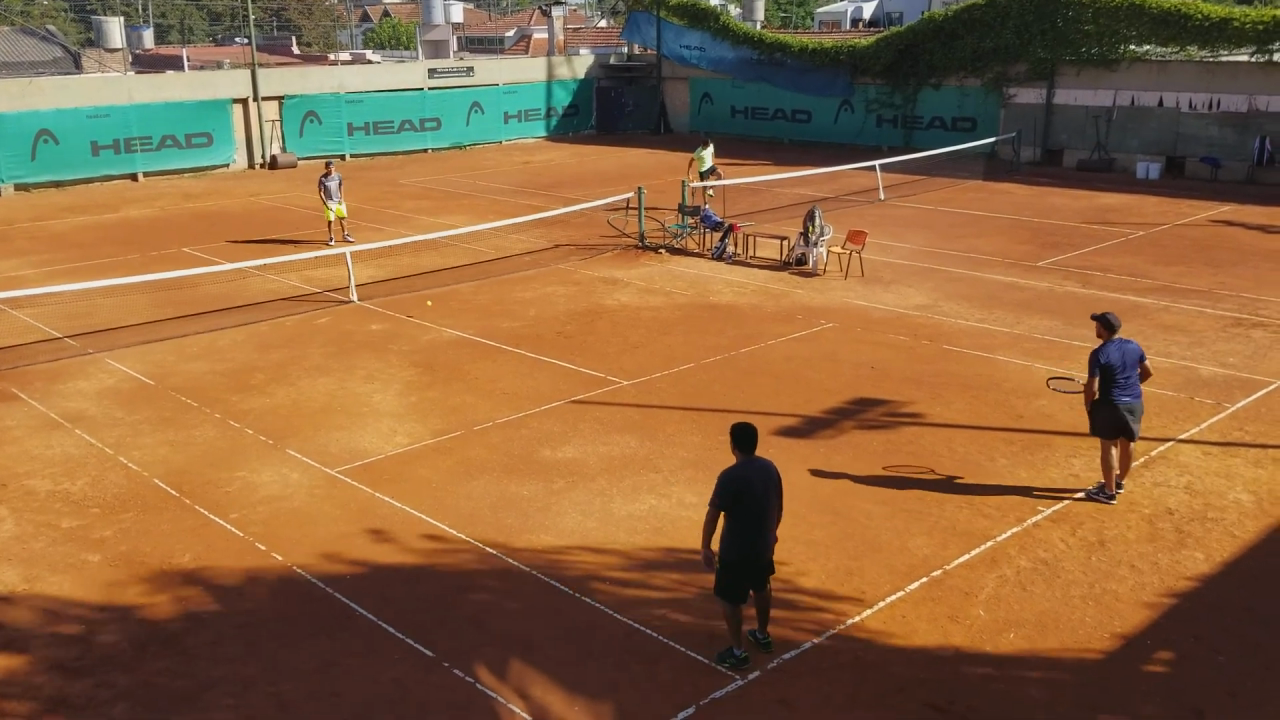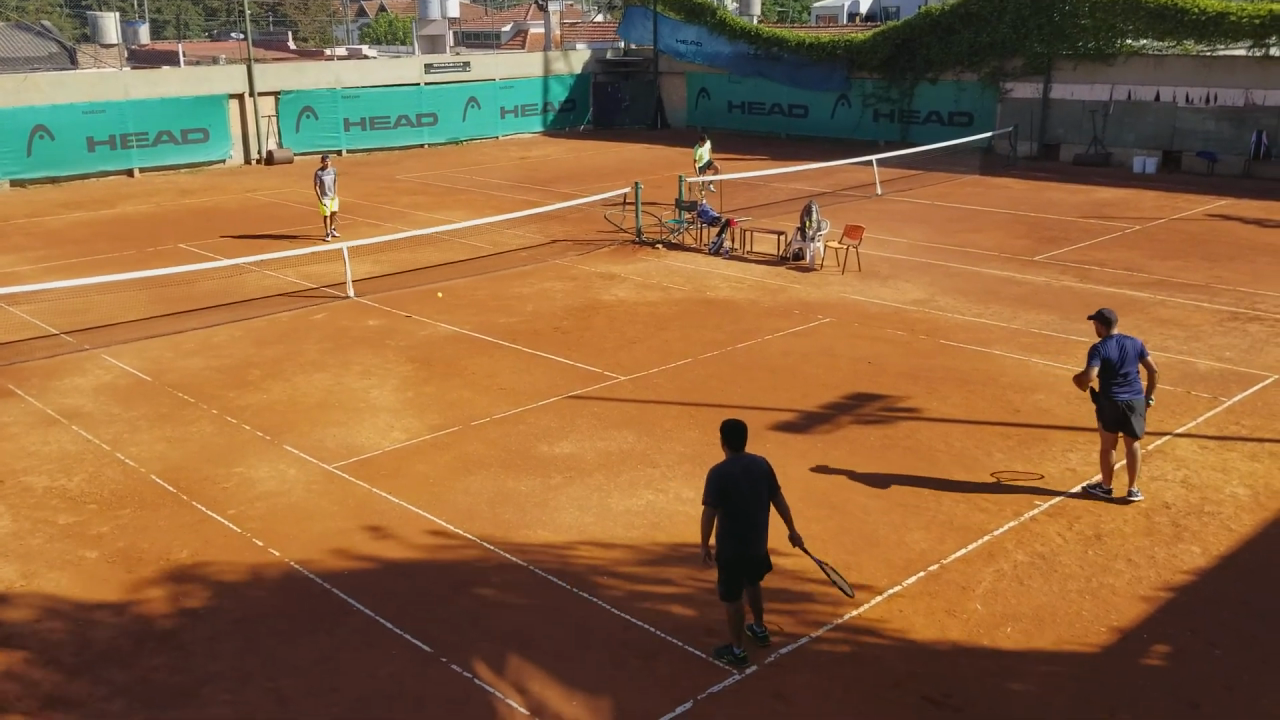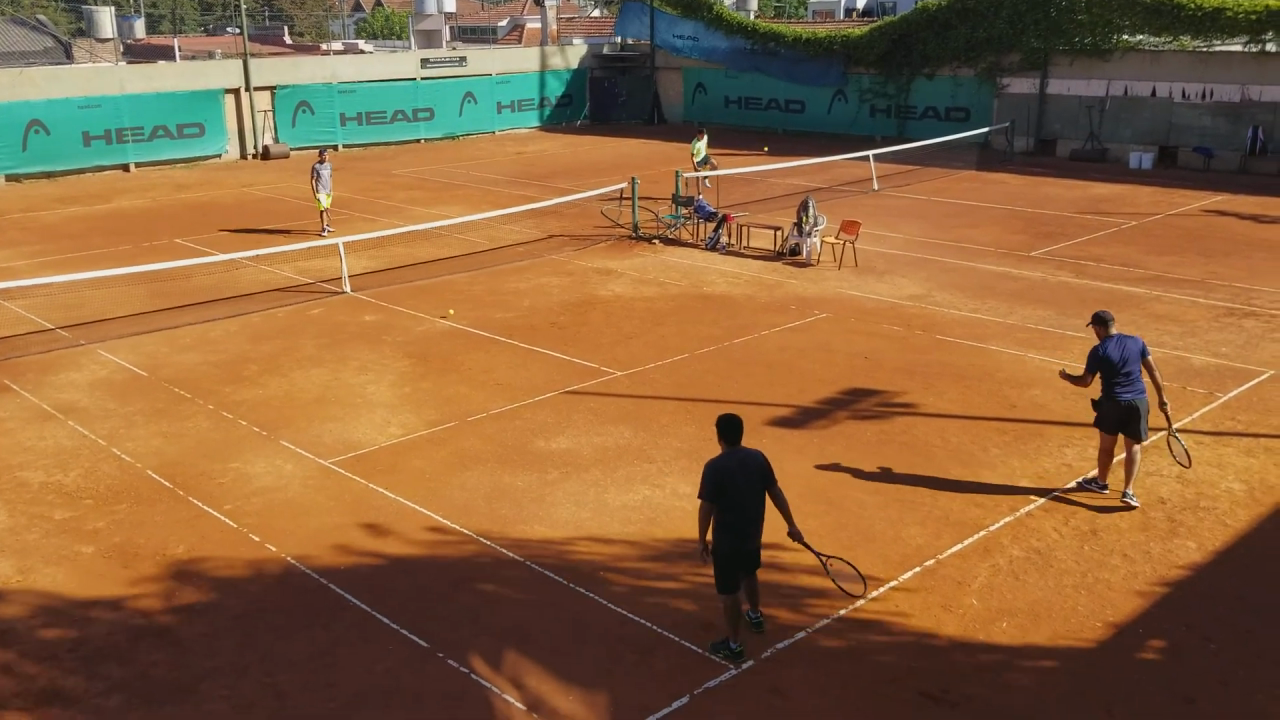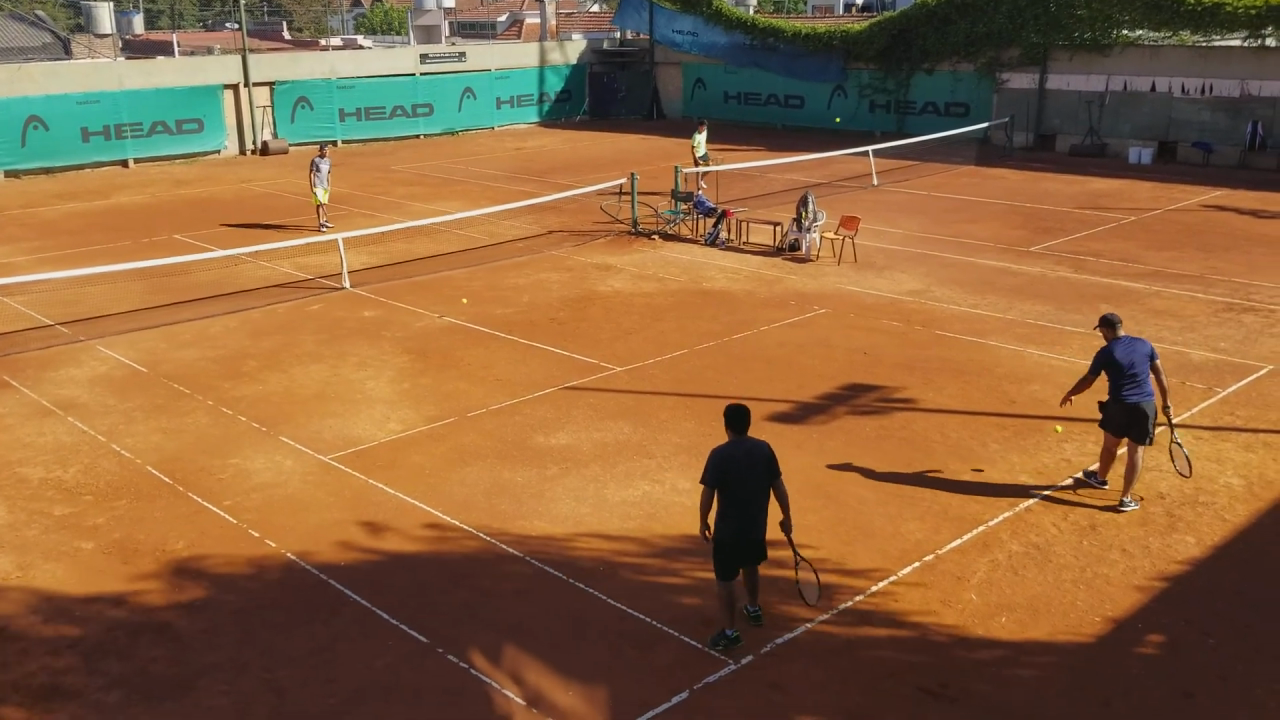
dt=0.2s
person 1, frame 1
left shoulder: (730, 476)
right shoulder: (770, 468)
left elbow: (713, 514)
right elbow: (779, 505)
left wrist: (705, 548)
right wrist: (772, 532)
left hip: (736, 549)
right hip: (764, 545)
left knee: (730, 598)
right knee: (761, 589)
left ankle: (737, 652)
right ankle: (762, 635)
person 1, frame 2
left shoulder: (718, 473)
right shoulder: (762, 464)
left elbow: (709, 513)
right elbow: (778, 500)
left wrist: (704, 546)
right wrist: (792, 530)
left hip: (730, 546)
right hip: (757, 542)
left knee: (732, 597)
right knee: (752, 583)
left ankle: (737, 650)
right ankle: (759, 629)
person 1, frame 3
left shoulder: (714, 467)
right shoulder: (758, 458)
left elbow: (706, 508)
right elbow: (776, 493)
left wrist: (702, 540)
right wrist: (791, 524)
left hip: (726, 539)
right hip: (752, 534)
left knee: (728, 590)
right knee: (748, 574)
left ankle: (733, 645)
right ankle: (755, 616)
person 1, frame 4
left shoulder: (719, 454)
right shoulder: (764, 449)
left elbow: (708, 493)
right elbow: (778, 485)
left wrist: (703, 522)
right wrist: (786, 516)
left hip: (728, 528)
right hip: (756, 524)
left knee: (725, 578)
right knee: (750, 565)
left ankle: (730, 632)
right ankle: (753, 608)
person 2, frame 1
left shoulder: (1099, 354)
right shoulder: (1133, 346)
left elbow: (1092, 387)
right elbow: (1148, 372)
left wrist: (1088, 404)
left hip: (1109, 406)
right hip: (1134, 403)
left knee: (1108, 448)
right knee: (1127, 445)
left ankle: (1109, 491)
right ankle: (1120, 482)
person 2, frame 2
left shoulder: (1099, 348)
right shoulder: (1135, 342)
left elbow: (1090, 376)
right elbow: (1153, 371)
left wrist: (1078, 380)
right wrist: (1149, 395)
left hip: (1110, 402)
right hip: (1135, 400)
left knee: (1108, 445)
right knee: (1133, 444)
left ankle: (1106, 487)
right ankle: (1133, 488)
person 2, frame 3
left shoulder: (1099, 350)
right shoulder: (1136, 342)
left elbow: (1086, 381)
right elbow: (1153, 370)
left wrist: (1067, 377)
right wrist: (1162, 398)
left hip: (1112, 403)
right hip: (1138, 402)
left knee: (1107, 445)
right knee: (1134, 447)
left ankle: (1101, 483)
right ankle: (1128, 492)
person 2, frame 4
left shoulder: (1105, 352)
right shoulder: (1144, 345)
left elbow: (1087, 381)
right elbow: (1160, 374)
left wrist: (1069, 395)
right wrist: (1166, 401)
left hip: (1119, 405)
right hip: (1146, 405)
left knee: (1110, 444)
right knee: (1136, 451)
left ankle: (1100, 478)
right ankle: (1125, 499)
